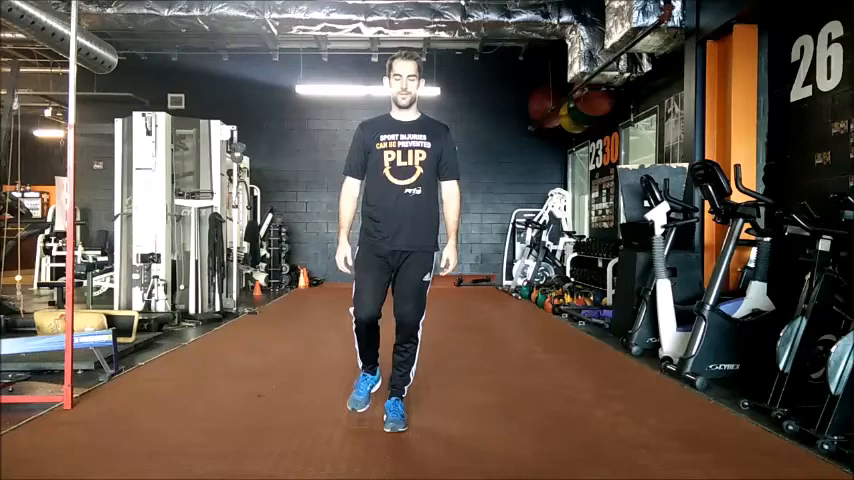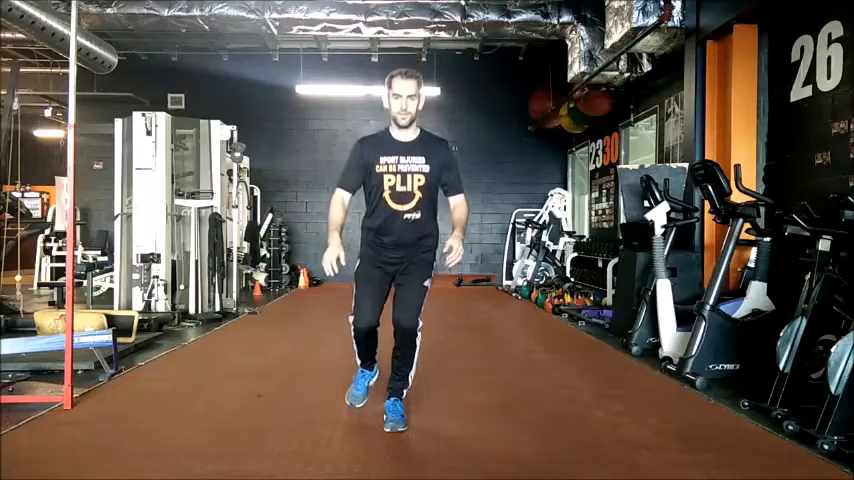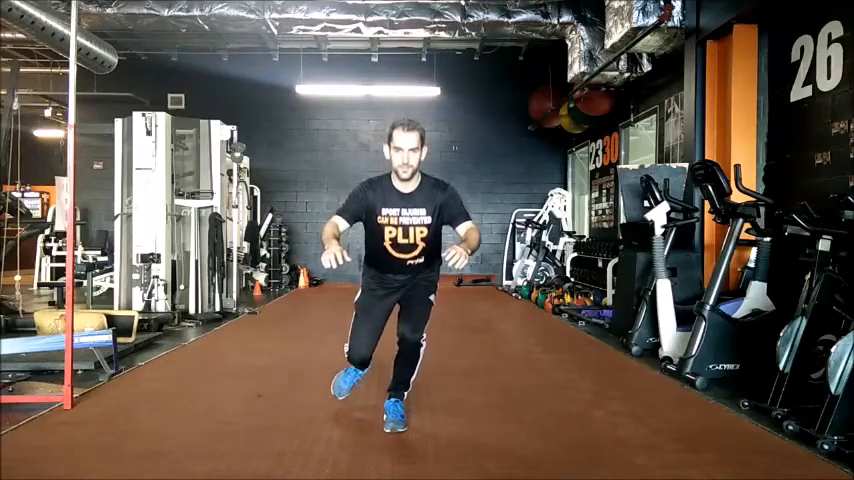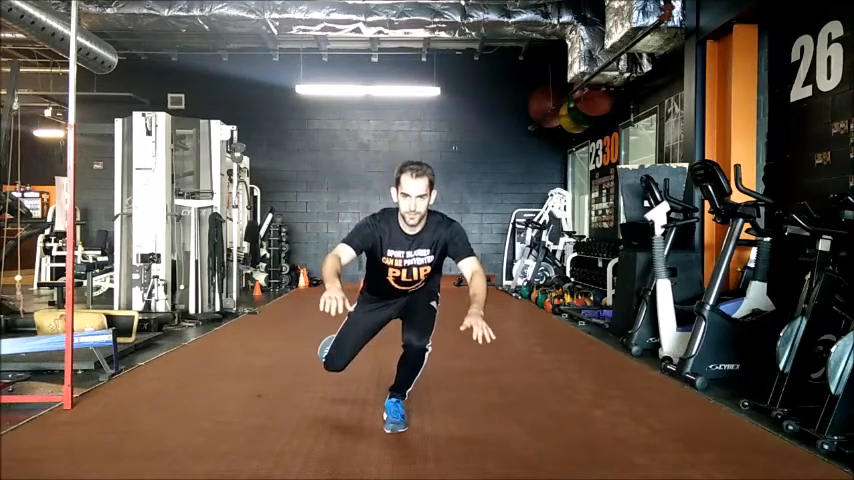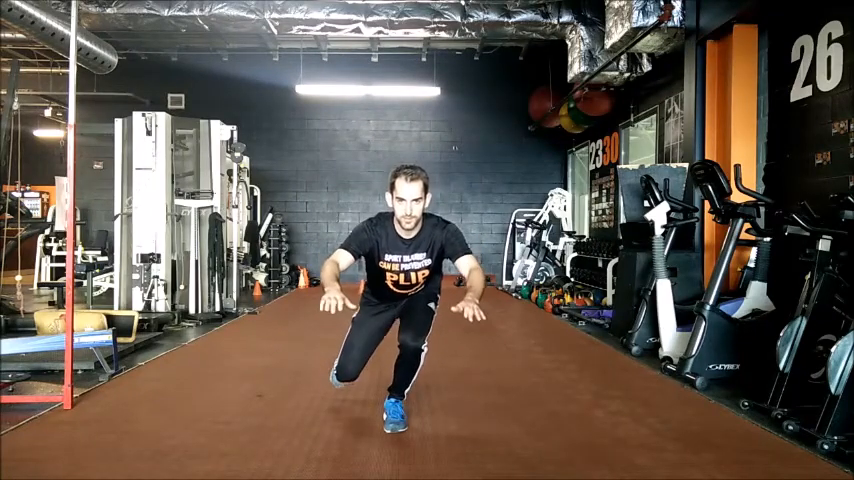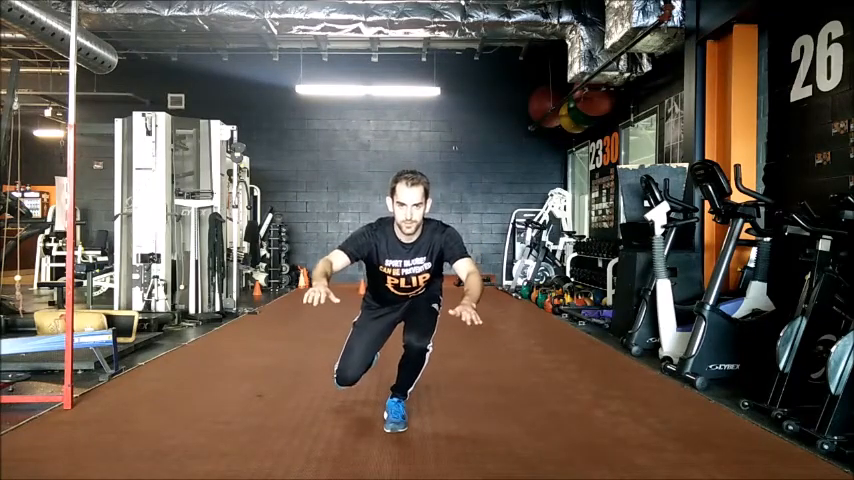
dt=0.7s
person 1, frame 1
left shoulder: (438, 133)
right shoulder: (368, 131)
left elbow: (450, 190)
right elbow: (351, 187)
left wrist: (452, 242)
right wrist: (343, 238)
left hip: (419, 246)
right hip: (373, 245)
left knee: (409, 323)
right knee: (364, 314)
left ankle: (396, 398)
right ankle: (369, 373)
person 1, frame 2
left shoulder: (438, 150)
right shoulder: (367, 147)
left elbow: (457, 200)
right elbow: (342, 196)
left wrist: (458, 233)
right wrist: (334, 239)
left hip: (418, 255)
right hip: (375, 253)
left knee: (407, 325)
right knee: (363, 322)
left ankle: (395, 398)
right ankle: (366, 370)
person 1, frame 3
left shoulder: (441, 194)
right shoulder: (369, 191)
left elbow: (471, 231)
right elbow: (335, 223)
left wrist: (464, 246)
right wrist: (331, 242)
left hip: (421, 279)
right hip: (378, 279)
left knee: (411, 336)
right knee: (358, 352)
left ankle: (395, 399)
right ankle: (358, 367)
person 1, frame 4
left shoulder: (447, 230)
right shoulder: (375, 225)
left elbow: (474, 271)
right elbow: (336, 256)
left wrist: (475, 310)
right wrist: (333, 285)
left hip: (421, 295)
right hip: (377, 297)
left knee: (416, 343)
right knee: (334, 363)
left ankle: (396, 400)
right ankle: (335, 343)
person 1, frame 5
left shoulder: (443, 231)
right shoulder: (372, 230)
left elbow: (473, 269)
right elbow: (333, 262)
left wrist: (470, 298)
right wrist: (332, 288)
left hip: (421, 297)
right hip: (378, 300)
left knee: (412, 343)
right knee: (346, 373)
left ankle: (395, 400)
right ankle: (344, 368)
person 1, frame 6
left shoulder: (443, 235)
right shoulder: (372, 235)
left elbow: (471, 273)
right elbow: (330, 261)
left wrist: (468, 302)
right wrist: (320, 281)
left hip: (423, 300)
right hip: (379, 303)
left knee: (417, 343)
right knee: (346, 377)
left ankle: (397, 400)
right ankle: (369, 354)
